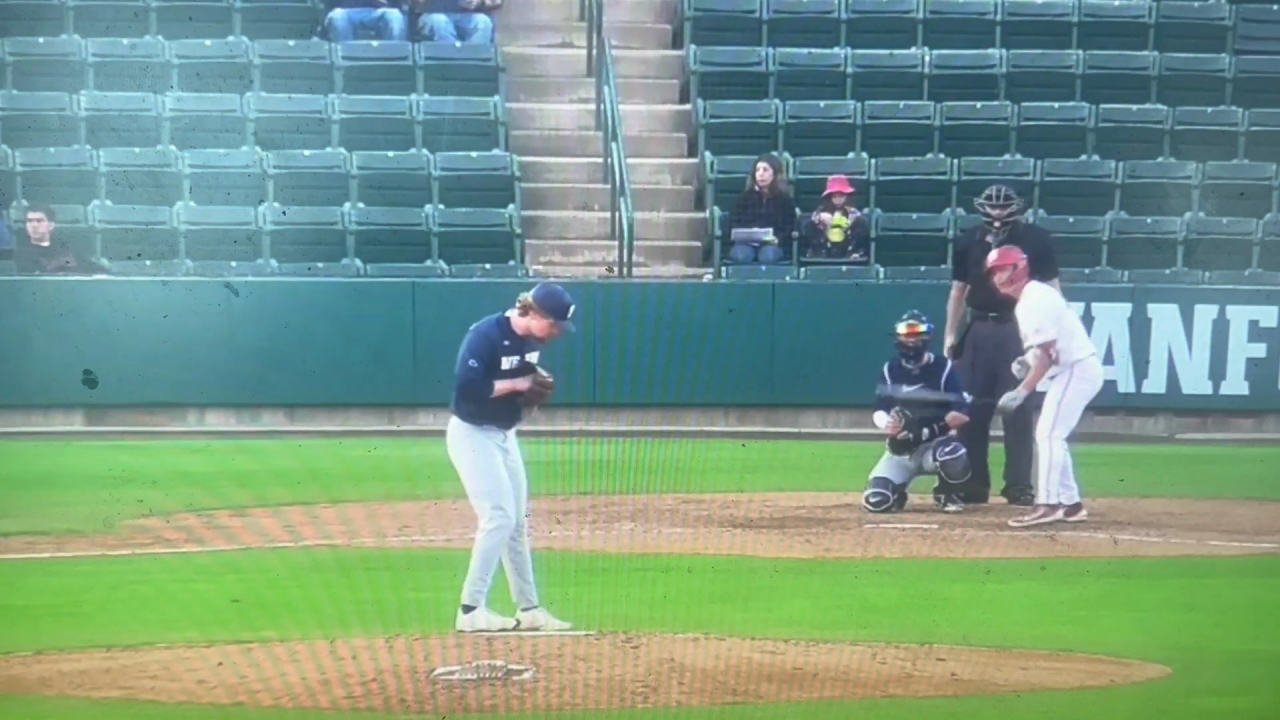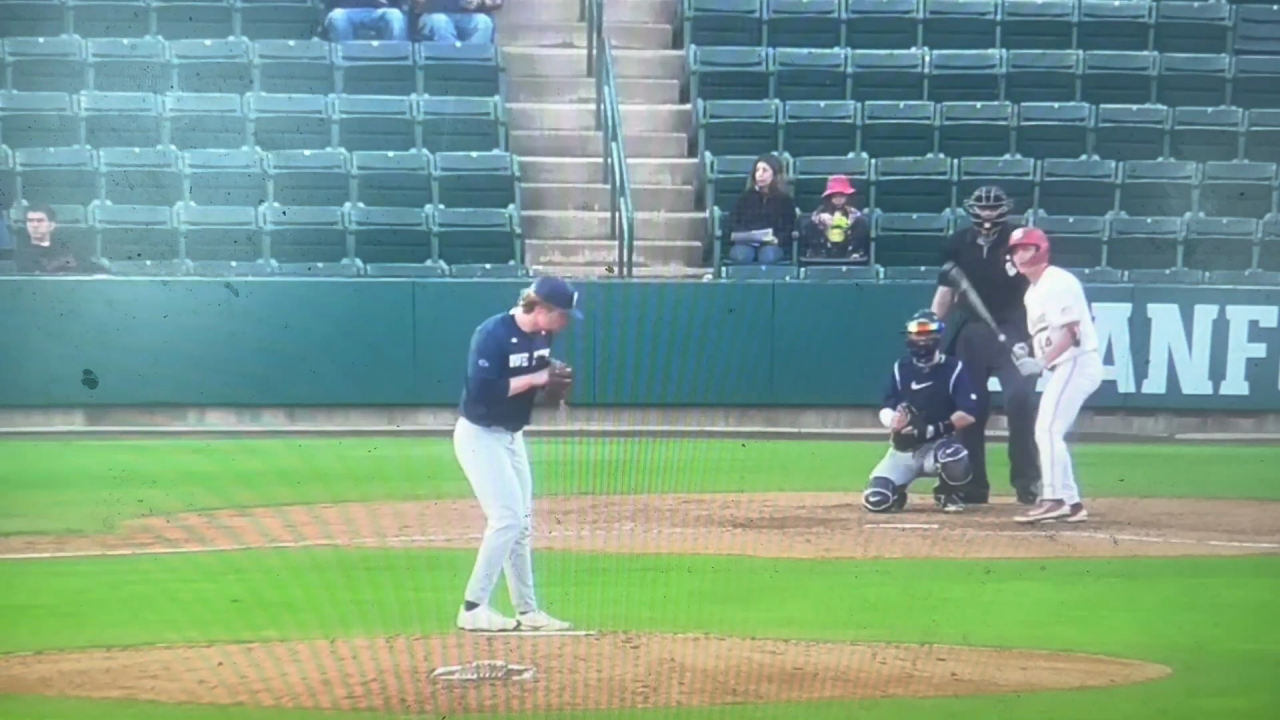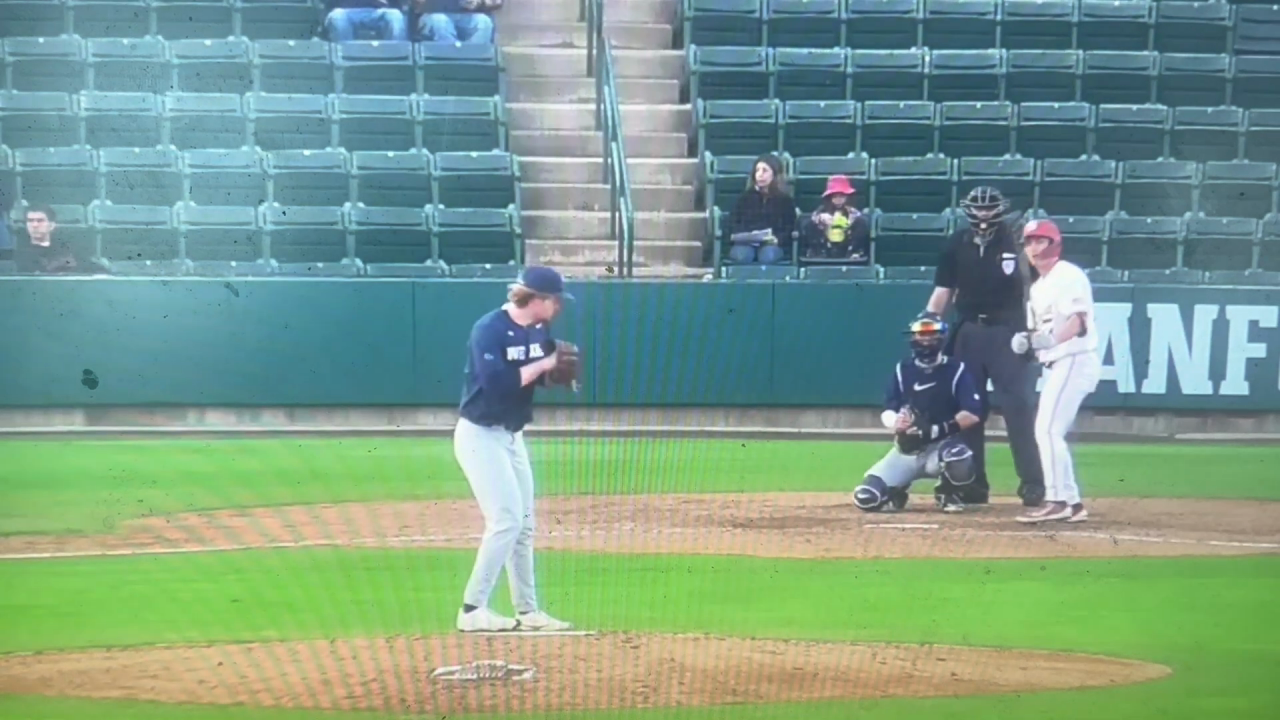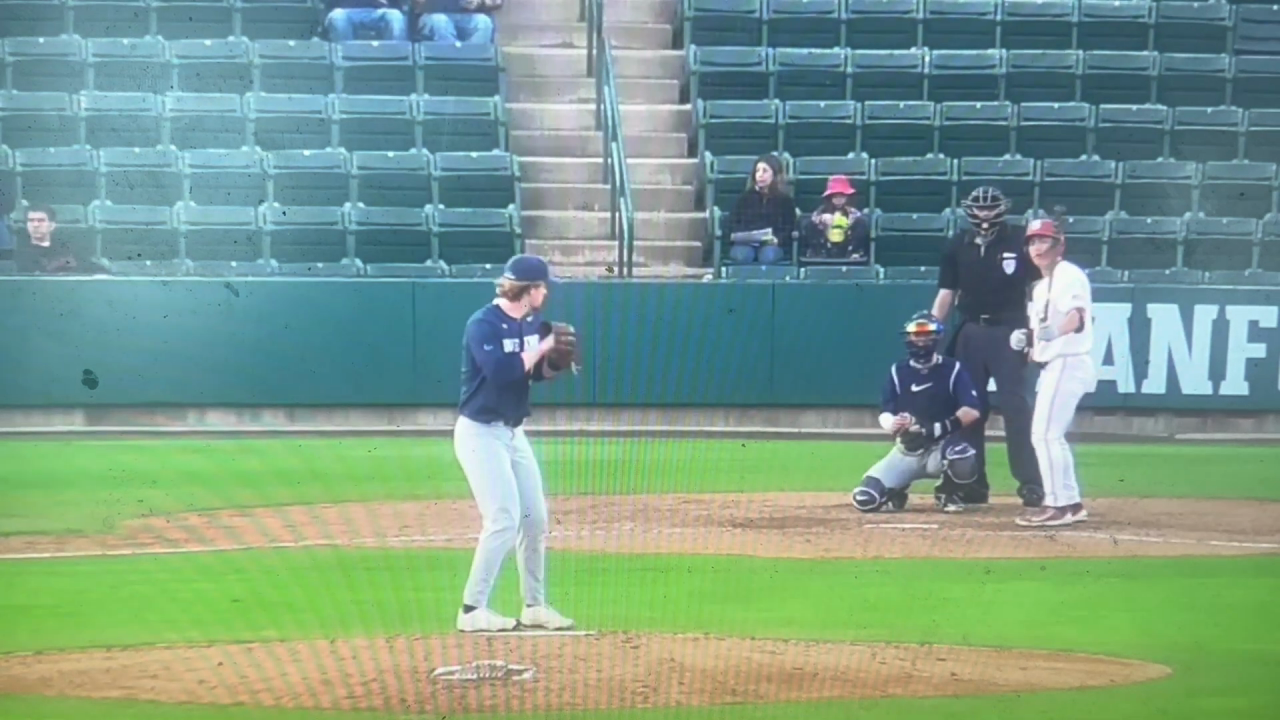
dt=0.2s
person 1, frame 1
left shoulder: (533, 339)
right shoulder: (485, 335)
right elbow: (466, 389)
left wrist: (538, 385)
right wrist: (517, 383)
left hip: (504, 434)
right hip: (472, 434)
left knee: (516, 522)
right knee: (498, 517)
left ankle: (529, 609)
right ankle: (471, 610)
person 1, frame 2
left shoulder: (543, 336)
right shoulder: (492, 335)
right elbow: (484, 390)
left wrist: (554, 381)
right wrist: (534, 378)
left hip: (512, 436)
right hip: (480, 436)
left knee: (521, 525)
right knee: (507, 518)
left ankle: (527, 611)
right ankle: (473, 608)
person 1, frame 3
left shoulder: (539, 330)
right shoulder: (489, 330)
left elbow: (540, 377)
right elbow: (497, 382)
left wrist: (558, 370)
right wrist: (543, 364)
left hip: (512, 436)
right hip: (480, 436)
left knee: (524, 524)
right knee: (506, 521)
left ankle: (528, 610)
right ankle: (473, 610)
person 1, frame 4
left shoulder: (530, 323)
right shoulder: (483, 324)
left elbow: (538, 373)
right elbow: (501, 372)
left wrist: (557, 357)
right wrist: (541, 347)
left hip: (513, 432)
right hip: (480, 433)
left knee: (535, 517)
right knee: (503, 521)
left ankle: (535, 606)
right ankle: (472, 611)
person 2, frame 1
left shoulder: (1035, 240)
right shoulder: (968, 242)
left elbow: (1050, 287)
right elbow: (959, 289)
right wrist: (950, 333)
left hip: (1018, 330)
right hip: (979, 330)
left knee: (1020, 407)
right knee: (974, 408)
left ankle: (1019, 486)
right ankle: (975, 484)
person 2, frame 2
right shoulder: (958, 244)
right elbow: (945, 293)
left hip: (1011, 331)
right hip: (970, 333)
left knee: (1020, 400)
left ankle: (1027, 479)
right ankle: (973, 485)
person 2, frame 3
left shoulder: (1018, 241)
right shoulder: (955, 245)
right elbow: (942, 293)
left hip: (1007, 332)
right hip: (968, 332)
left knee: (1018, 406)
left ankle: (1033, 483)
right ankle: (972, 485)
person 2, frame 4
left shoulder: (1020, 242)
right shoulder: (957, 246)
right elbow: (946, 295)
left hip: (1009, 331)
right hip: (969, 333)
left knee: (1017, 408)
left ankle: (1032, 484)
right ankle: (971, 484)
person 3, frame 1
left shoulder: (1037, 300)
right shoulder: (1029, 299)
left elbow: (1050, 353)
left wrist: (1022, 391)
right wrist: (1025, 361)
left hip: (1078, 370)
right hip: (1073, 371)
left knee: (1048, 434)
right knee: (1051, 436)
left ankle: (1048, 505)
right ankle: (1070, 504)
person 3, frame 2
left shoulder: (1059, 281)
right shoulder: (1032, 293)
left elbow: (1072, 332)
left wrist: (1042, 361)
right wrist: (1027, 350)
left hip: (1077, 364)
right hip: (1063, 366)
left knee: (1047, 429)
right knee: (1051, 432)
left ankle: (1054, 499)
right ankle: (1071, 503)
person 3, frame 3
left shoulder: (1069, 276)
right shoulder: (1037, 286)
left elbow: (1080, 321)
left wrist: (1054, 339)
right wrist: (1026, 339)
left hip: (1075, 362)
right hip: (1058, 365)
left knee: (1047, 430)
right knee: (1053, 433)
left ankle: (1057, 502)
right ankle: (1072, 503)
person 3, frame 4
left shoulder: (1069, 275)
right shoulder: (1041, 286)
left elbow: (1079, 317)
left wrist: (1055, 331)
right wrist: (1025, 336)
left hip: (1068, 364)
right hip: (1056, 365)
left knee: (1043, 433)
right knee: (1053, 435)
left ankle: (1057, 507)
right ankle: (1071, 503)
person 4, frame 1
left shoulder: (944, 368)
right shoulder: (891, 369)
left elbow: (962, 413)
right elbow: (879, 412)
left wrist: (925, 433)
right wrist: (887, 424)
left hip: (934, 444)
right hip: (901, 450)
left knee: (955, 458)
right knee: (875, 501)
left ankle: (947, 494)
right ankle: (897, 488)
person 4, frame 2
left shoulder: (954, 369)
right shoulder: (900, 368)
left elbow: (968, 414)
right elbow: (885, 410)
left wrist: (930, 431)
right wrist: (893, 420)
left hip: (937, 445)
right hip: (904, 449)
left knee: (956, 462)
right knee: (875, 500)
left ankle: (948, 495)
right ankle: (897, 489)
person 4, frame 3
left shoulder: (956, 370)
right shoulder: (902, 370)
left elbow: (972, 414)
right elbow: (887, 412)
left wrist: (935, 431)
right wrist: (896, 422)
left hip: (939, 447)
right hip: (906, 450)
left knee: (961, 462)
right knee: (866, 498)
left ankle: (948, 495)
right ankle: (897, 490)
person 4, frame 4
left shoulder: (952, 369)
right shoulder: (898, 371)
left elbow: (972, 411)
right elbow: (885, 414)
left wrist: (939, 429)
right wrist: (892, 424)
left hip: (940, 448)
right hip: (905, 451)
left knee: (964, 460)
right knee: (865, 499)
right ankle: (896, 490)
